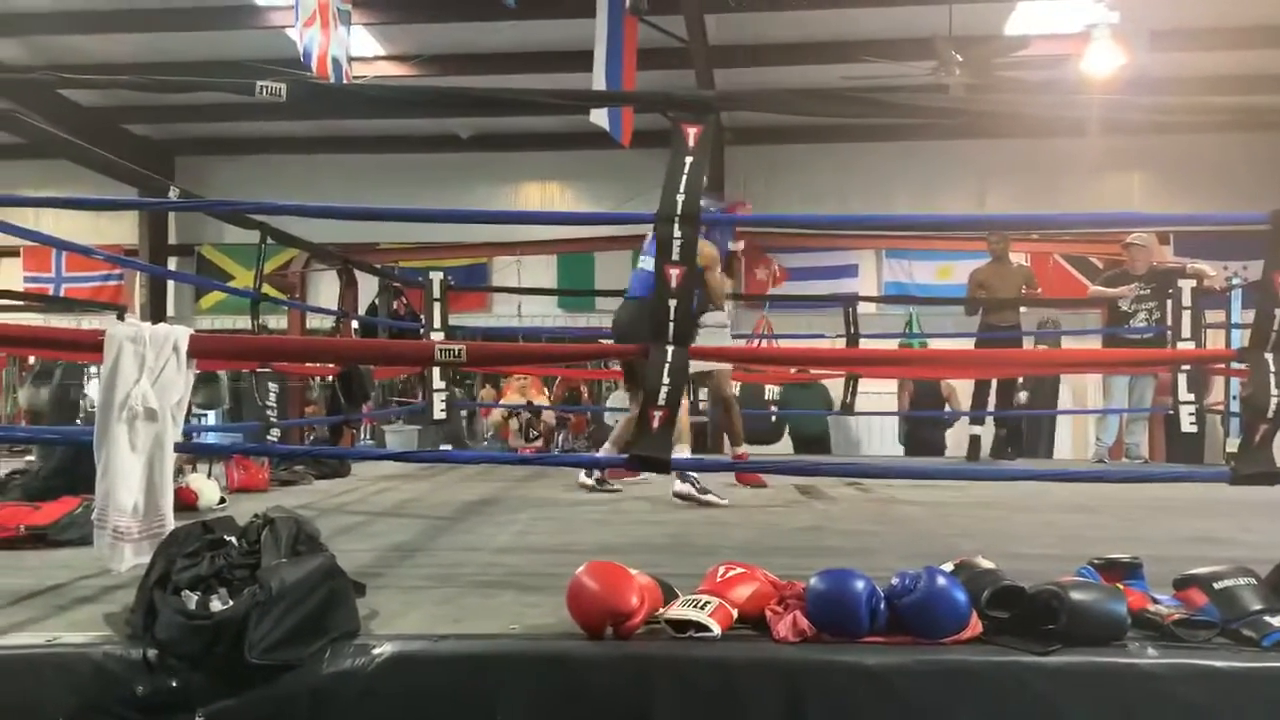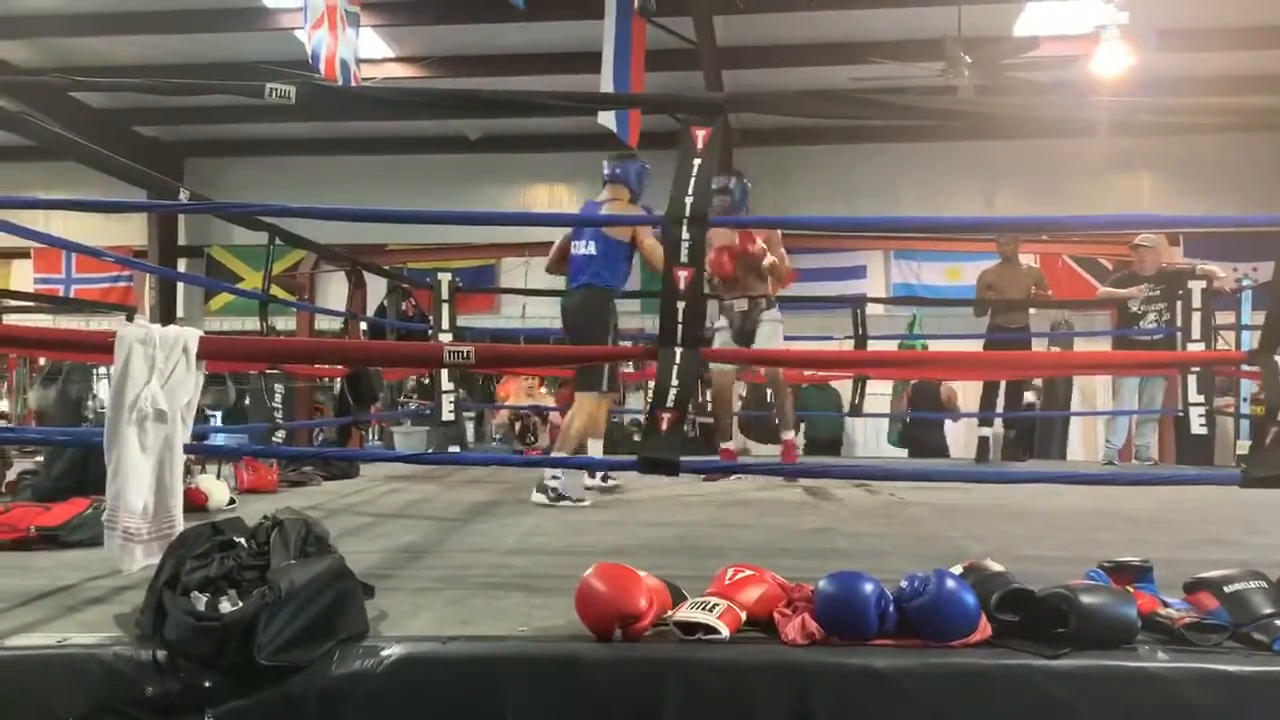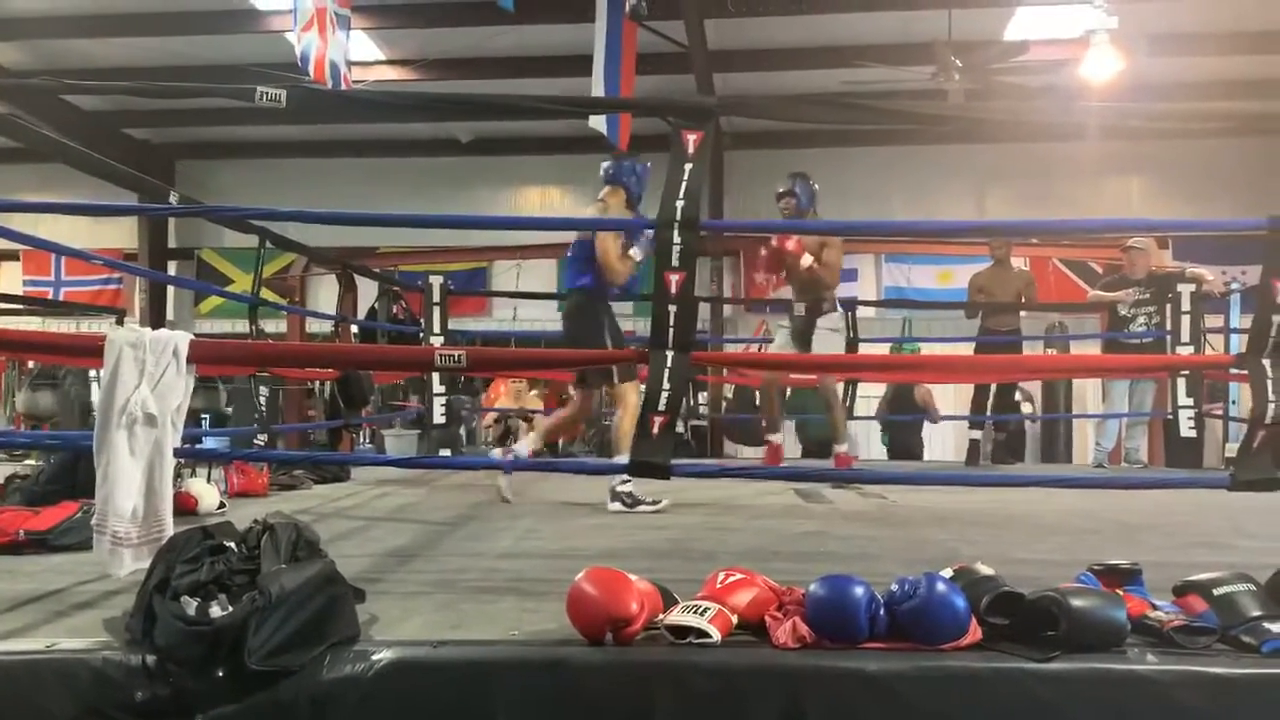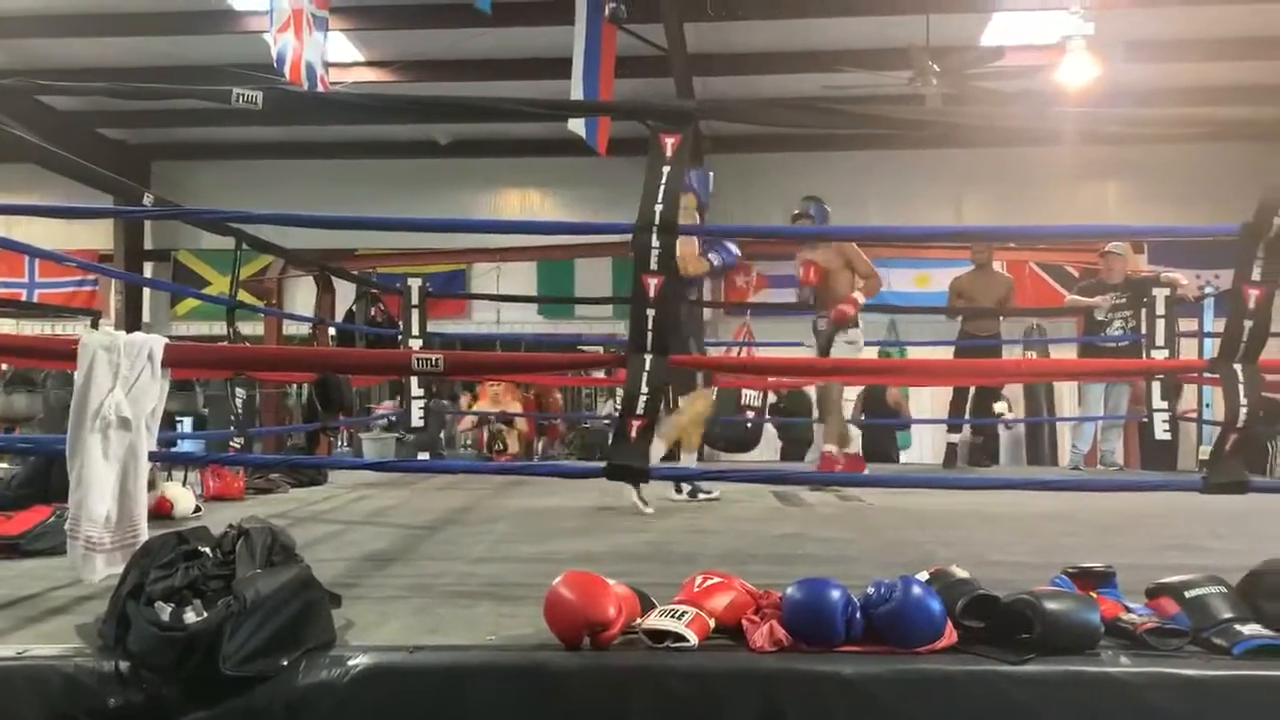
dt=0.5s
person 1, frame 1
left shoulder: (656, 234)
right shoulder: (704, 248)
right elbow: (718, 298)
left hip: (626, 317)
right hip: (647, 322)
left knee: (641, 404)
right knee: (677, 398)
left ankle: (594, 470)
right ankle: (684, 477)
person 1, frame 2
left shoulder: (584, 213)
right shoulder: (630, 213)
left elbow: (552, 265)
right elbow: (661, 264)
right wrist: (653, 237)
left hip: (573, 303)
right hip: (597, 305)
left knee: (598, 391)
right knee: (591, 398)
left ankle: (595, 469)
right ankle: (550, 480)
person 1, frame 3
left shoulder: (593, 214)
right shoulder: (605, 217)
right elbow: (614, 275)
left wrist: (629, 247)
right wrist: (638, 249)
left hip: (583, 309)
right hip: (591, 310)
left knee: (582, 404)
right knee: (628, 394)
left ankle: (512, 456)
right ankle: (621, 489)
person 1, frame 4
right shoulder: (687, 215)
right elbow: (686, 266)
left wrist: (702, 263)
right wrist: (717, 259)
right hip: (676, 309)
left knee: (692, 394)
right knee: (698, 401)
left ankle: (685, 481)
right ankle: (644, 463)
person 2, frame 1
left shoulder: (724, 231)
left elbow: (732, 271)
left wrist: (736, 242)
left hip: (710, 313)
left knee: (722, 391)
left ankle: (741, 461)
person 2, frame 2
left shoulder: (765, 230)
right shoulder: (712, 235)
left elbow: (785, 275)
right elbow: (708, 283)
left wrist: (762, 255)
right wrist: (712, 269)
left hip: (763, 310)
right hip: (728, 314)
left knee: (775, 375)
right knee: (719, 388)
left ankle: (789, 448)
right ankle: (727, 456)
person 2, frame 3
left shoulder: (827, 232)
right shoulder: (785, 233)
left elbow: (831, 279)
left wrist: (801, 256)
right wrist: (773, 262)
left hip: (823, 314)
right hip: (795, 315)
left knee: (826, 385)
right knee: (769, 381)
left ankle: (843, 458)
right ankle: (774, 447)
person 2, frame 4
left shoulder: (842, 247)
right shoulder: (802, 256)
left elbow: (874, 280)
left wrist: (853, 302)
right wrist: (804, 285)
left hip: (845, 328)
right hip: (821, 330)
left knee: (831, 390)
right knee: (826, 398)
left ankle: (828, 460)
right ankle: (853, 457)
person 3, frame 1
left shoulder: (1162, 274)
right shoulder: (1115, 277)
left elbow: (1193, 267)
right elbow: (1091, 292)
left wrist: (1211, 275)
right wrist: (1116, 292)
right hip: (1119, 351)
left knee: (1141, 407)
right knee: (1113, 404)
left ankle: (1133, 450)
right ankle: (1101, 450)
person 3, frame 2
left shoulder: (1171, 275)
right shoulder: (1124, 278)
left elbow: (1203, 269)
right elbow: (1100, 293)
left wrist: (1220, 275)
right wrist: (1125, 293)
left hip: (1160, 353)
right hip: (1128, 353)
left knee: (1152, 408)
right knee: (1123, 406)
left ankle: (1143, 451)
right ankle: (1110, 452)
person 3, frame 3
left shoulder: (1160, 279)
right shoulder: (1114, 282)
left elbow: (1193, 272)
right elbow: (1091, 297)
left wrist: (1209, 279)
right wrist: (1115, 297)
left hip: (1150, 357)
right hip: (1119, 356)
left knee: (1142, 411)
right knee: (1113, 408)
left ankle: (1133, 453)
right ankle: (1100, 454)
person 3, frame 4
left shoulder: (1136, 283)
right shoulder: (1090, 286)
left elbow: (1168, 276)
right elbow: (1068, 301)
left wrist: (1183, 284)
right wrist: (1092, 302)
left hip: (1125, 360)
right hip: (1095, 359)
left knee: (1117, 413)
right knee: (1089, 411)
left ankle: (1108, 455)
right ankle: (1076, 456)
person 4, frame 1
left shoulder: (1024, 272)
right shoulder: (978, 274)
left elbow: (1040, 297)
right elbow: (969, 310)
left wrist: (1030, 296)
right wrist: (977, 301)
left hip: (1013, 332)
right hip: (988, 332)
left knee: (1008, 387)
right knee: (982, 385)
left ankle: (1000, 443)
right ankle: (974, 442)
person 4, frame 2
left shoulder: (1034, 273)
right shoulder: (987, 275)
left elbow: (1049, 298)
right elbow: (978, 311)
left wrist: (1039, 297)
right wrist: (986, 302)
left hip: (1022, 334)
right hip: (996, 333)
left knee: (1016, 389)
right knee: (990, 387)
left ankle: (1009, 444)
right ankle: (983, 443)
person 4, frame 3
left shoulder: (1025, 276)
right shoulder: (979, 278)
left elbow: (1034, 305)
right elbow: (969, 314)
left wrist: (1026, 301)
right wrist: (976, 304)
left hip: (1013, 337)
right hip: (987, 336)
left knee: (1007, 393)
right knee: (982, 390)
left ankle: (999, 447)
right ankle: (974, 446)
person 4, frame 4
left shoulder: (1006, 282)
right shoulder: (960, 282)
right elbow: (949, 313)
left wrist: (1003, 310)
right wrist: (958, 308)
left hip: (993, 341)
right hip: (967, 340)
left knee: (986, 396)
right knee: (960, 394)
left ankle: (977, 449)
right ankle: (952, 448)
